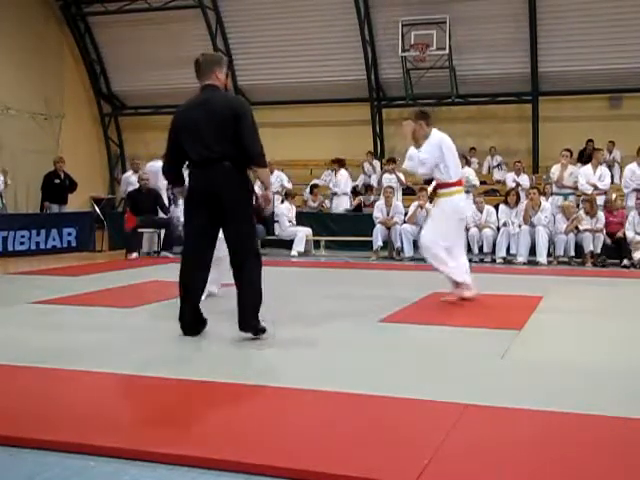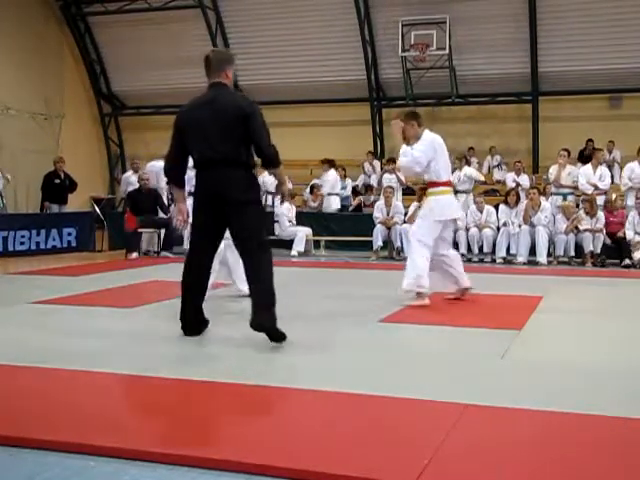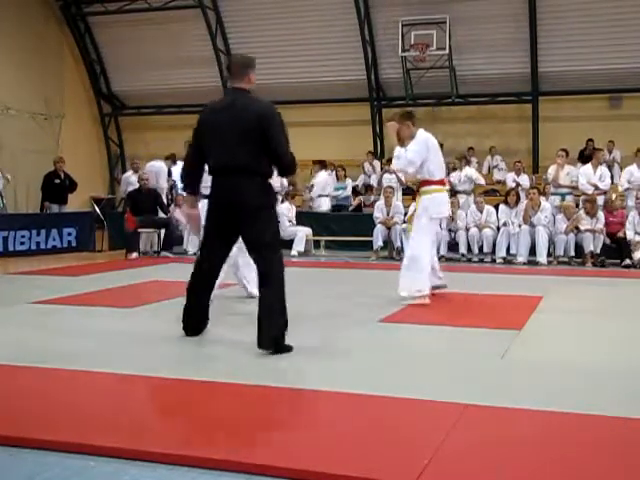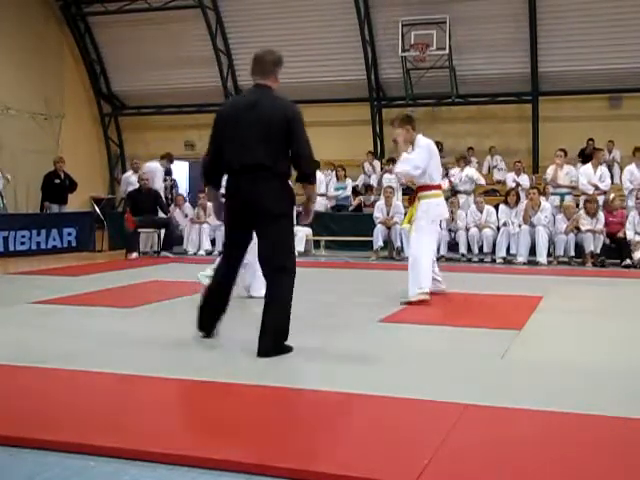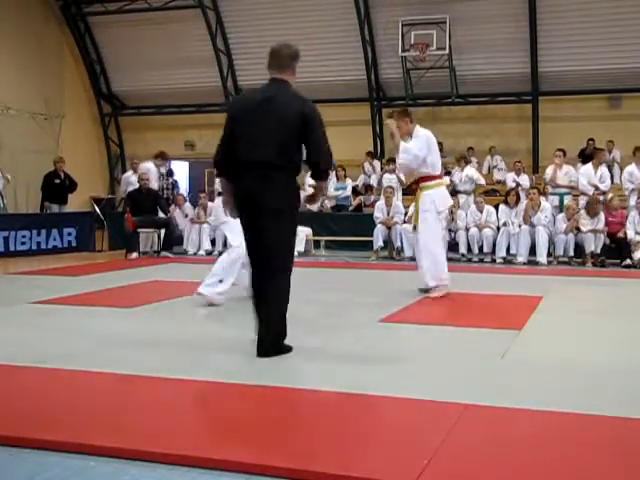
dt=0.2s
person 1, frame 1
left shoulder: (182, 113)
right shoulder: (236, 105)
left elbow: (172, 162)
right elbow: (253, 151)
left wrist: (183, 191)
right wrist: (266, 186)
left hip: (199, 185)
right hip: (233, 183)
left knee: (195, 254)
right knee: (245, 254)
left ankle: (190, 321)
right ankle: (249, 318)
person 1, frame 2
left shoulder: (188, 111)
right shoulder: (244, 105)
left elbow: (175, 161)
right elbow: (266, 150)
left wrist: (179, 201)
right wrist: (282, 180)
left hip: (206, 187)
right hip: (239, 185)
left knee: (199, 256)
right knee: (257, 254)
left ankle: (192, 321)
right ankle: (264, 318)
person 1, frame 3
left shoulder: (208, 114)
right shoulder: (264, 110)
left elbow: (193, 163)
right elbow: (283, 156)
left wrist: (190, 204)
left hip: (221, 193)
right hip: (255, 193)
left knee: (208, 260)
right knee: (270, 265)
left ankle: (193, 322)
right ankle: (272, 336)
person 1, frame 4
left shoulder: (227, 110)
right shoulder: (286, 111)
left elbow: (212, 162)
right elbow: (304, 163)
left wrist: (216, 199)
right wrist: (309, 201)
left hip: (237, 192)
right hip: (272, 194)
left knee: (229, 259)
right knee: (280, 268)
left ankle: (208, 320)
right ankle: (271, 341)
person 1, frame 5
left shoulder: (241, 103)
right shoulder: (302, 106)
left elbow: (224, 154)
right elbow: (320, 157)
left wrist: (228, 190)
right wrist: (320, 189)
left hip: (245, 186)
right hip: (279, 189)
left knee: (259, 261)
right knee: (278, 265)
left ankle: (269, 328)
right ankle: (269, 340)
person 2, frame 1
left shoulder: (435, 140)
right shoulder: (439, 139)
left elbow: (419, 167)
right elbow: (429, 169)
left wrist: (409, 140)
right wrist: (413, 141)
left hip: (449, 201)
right hip: (455, 199)
left knee: (430, 242)
right knee: (452, 247)
left ankle: (461, 281)
right ankle: (463, 287)
person 2, frame 2
left shoulder: (429, 140)
right shoulder: (429, 140)
left elbow: (411, 164)
right elbow: (416, 169)
left wrist: (399, 138)
right wrist: (408, 143)
left hip: (437, 200)
right hip: (444, 199)
left knee: (418, 243)
right knee: (442, 247)
left ankle: (421, 293)
right ankle: (461, 284)
person 2, frame 3
left shoulder: (422, 139)
right shoulder: (423, 139)
left elbow: (406, 165)
right elbow: (412, 169)
left wrist: (394, 139)
right wrist: (403, 144)
left hip: (431, 198)
right hip: (434, 197)
left knee: (419, 246)
right knee: (426, 244)
left ankle: (419, 293)
right ankle: (434, 281)
person 2, frame 4
left shoulder: (424, 145)
right shoulder: (417, 146)
left elbow: (408, 171)
right elbow: (407, 175)
left wrist: (401, 145)
right wrist: (402, 148)
left hip: (429, 203)
right hip: (427, 202)
left knee: (420, 247)
right knee: (424, 246)
left ankle: (421, 291)
right ankle: (435, 283)
person 2, frame 5
left shoulder: (423, 136)
right shoulder: (414, 138)
left elbow: (407, 160)
right elbow: (406, 167)
left wrist: (396, 135)
right wrist: (398, 138)
left hip: (432, 194)
right hip: (427, 194)
left knee: (430, 240)
right knee: (425, 239)
left ankle: (440, 283)
right ankle: (434, 280)
